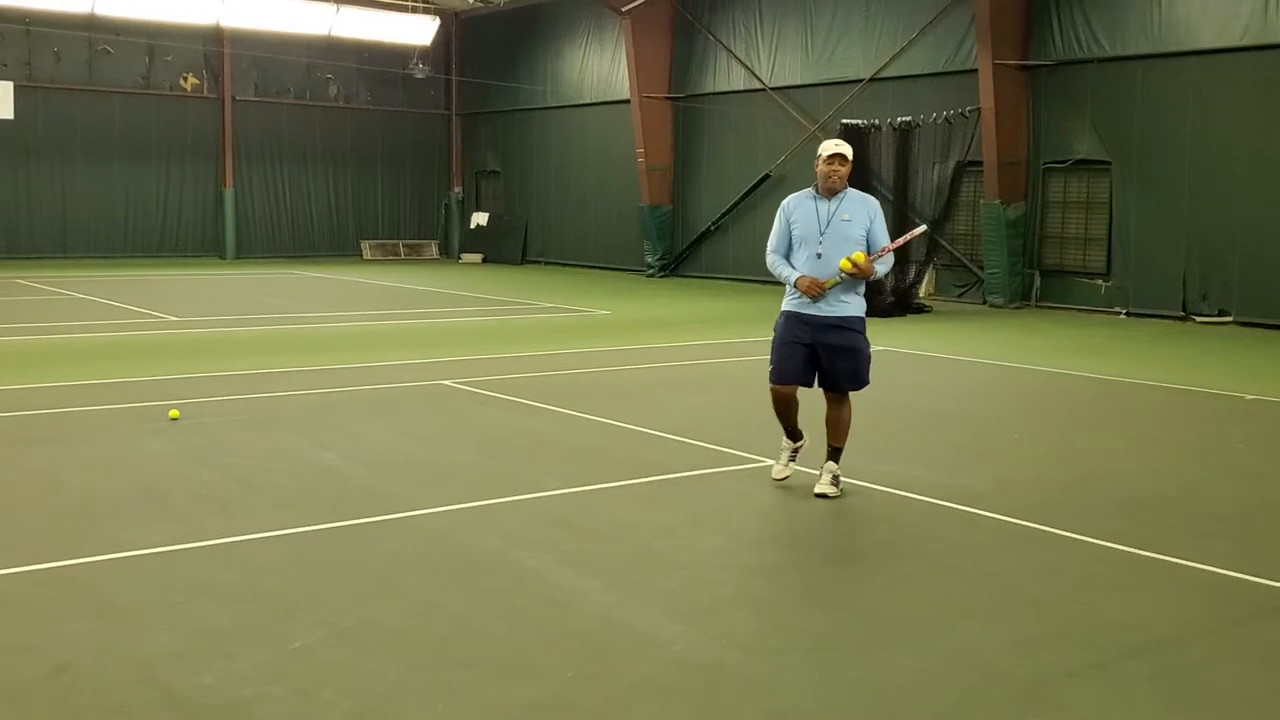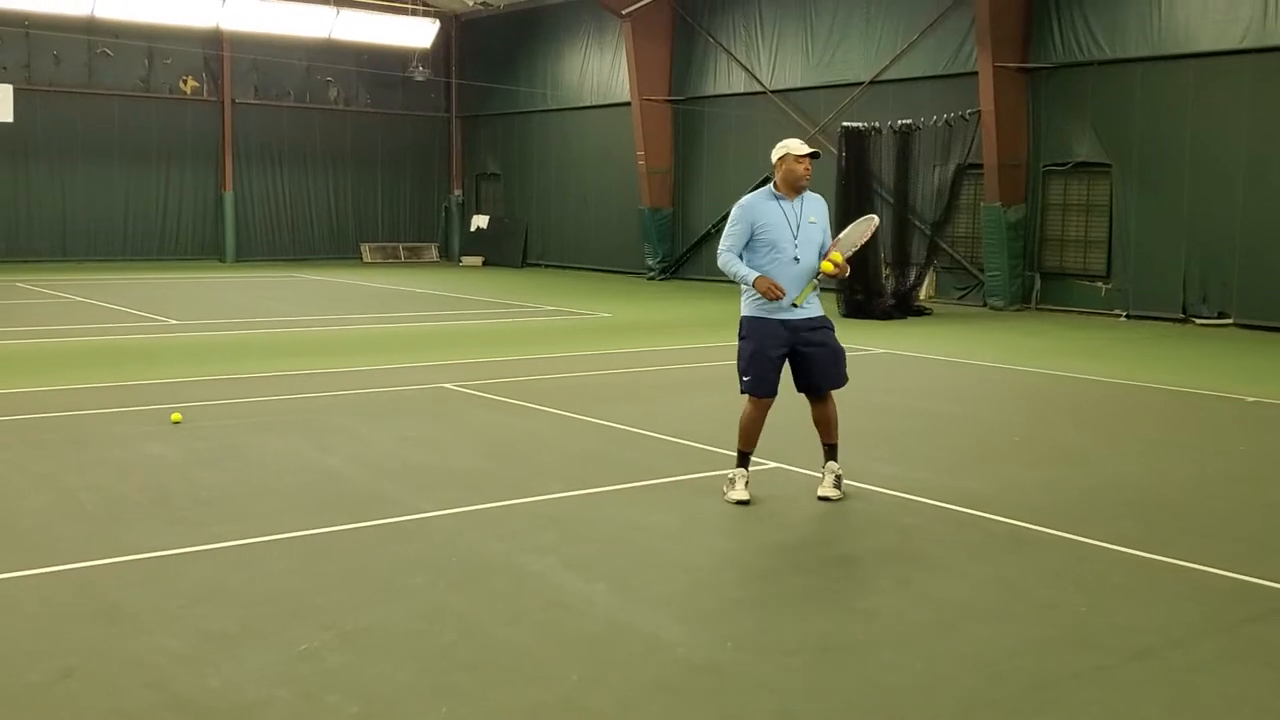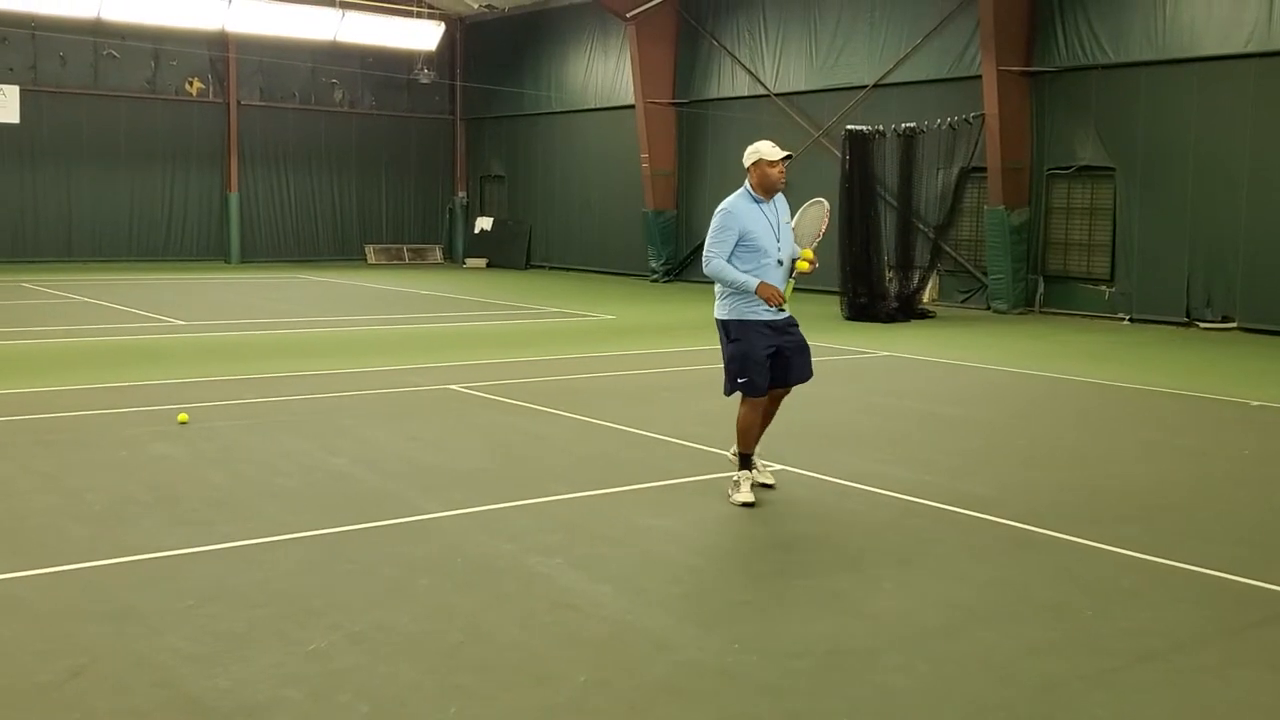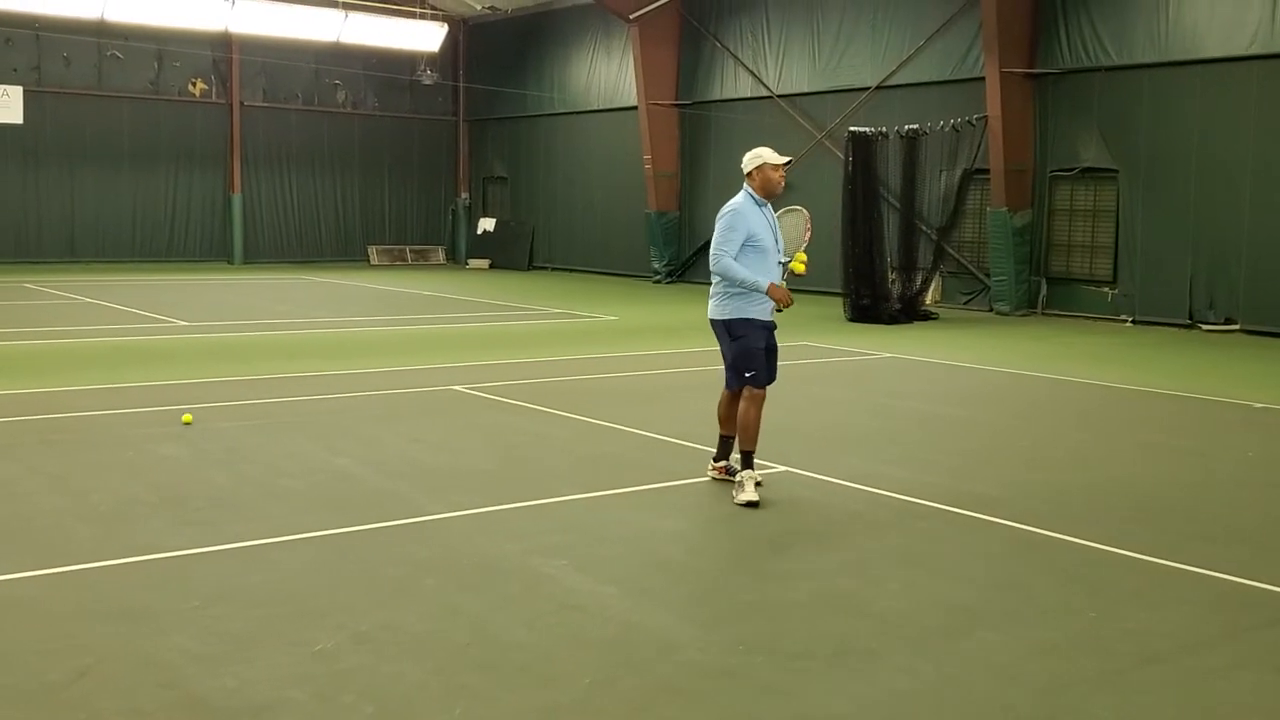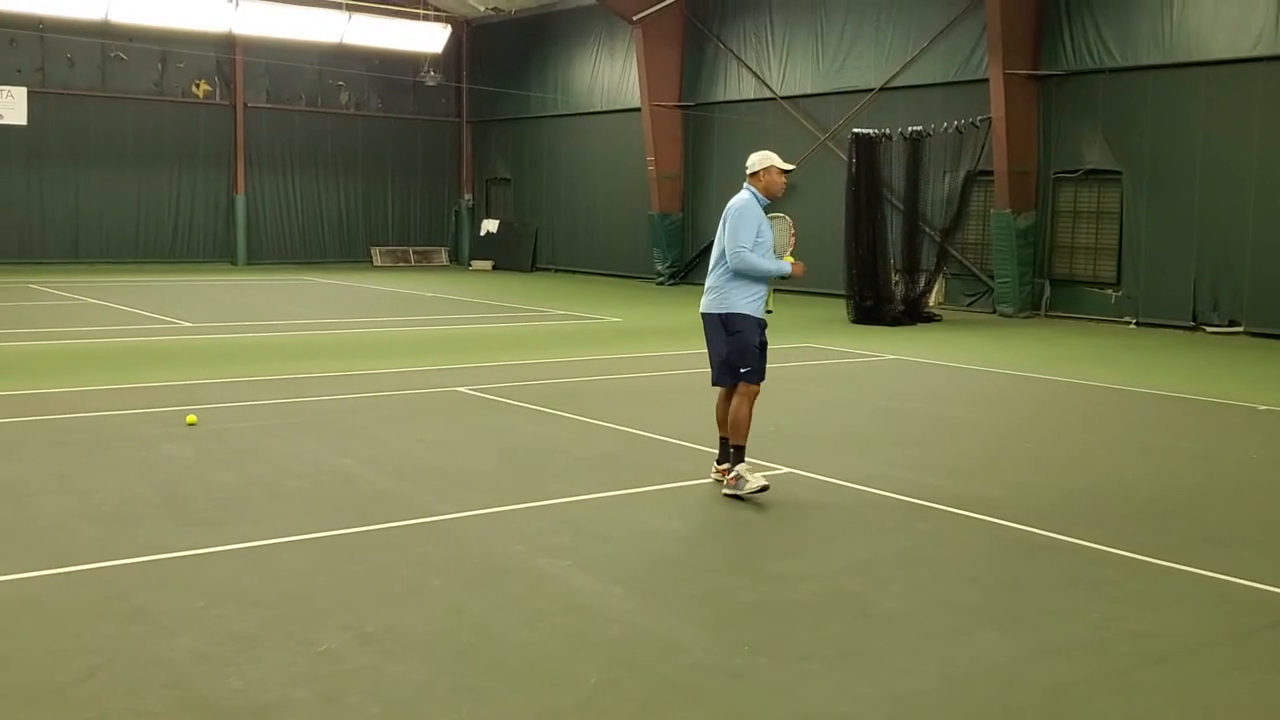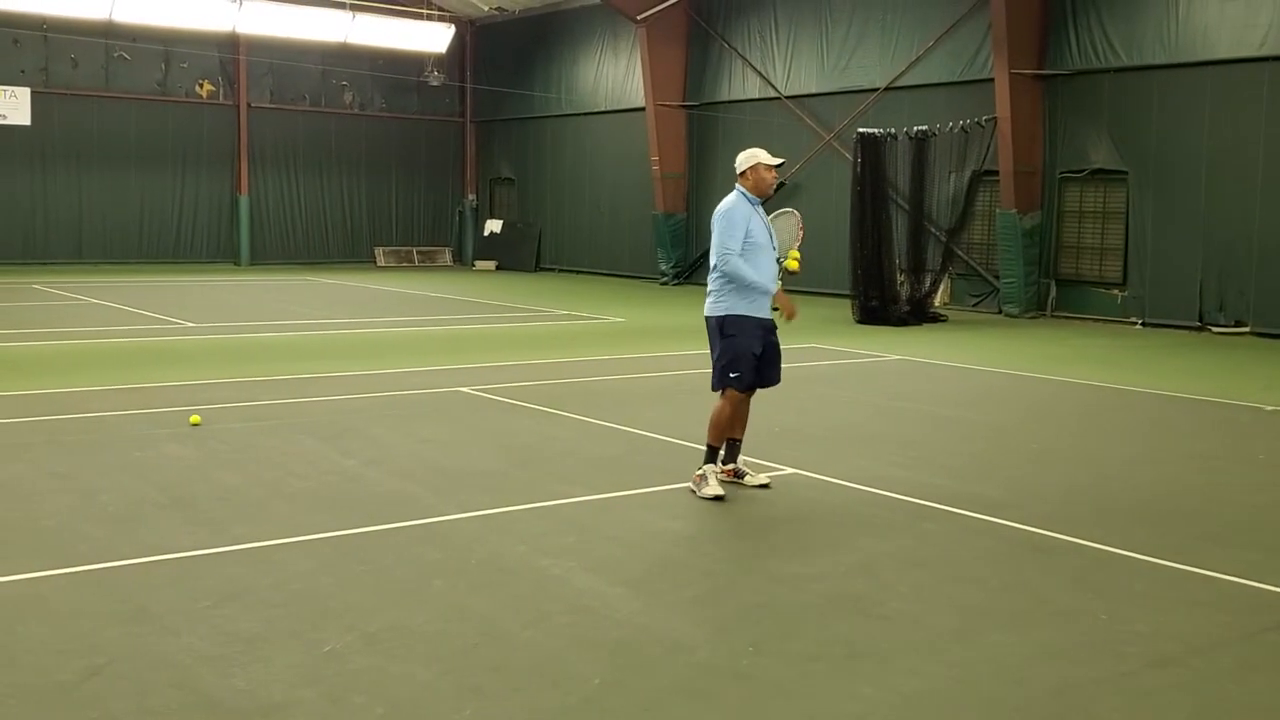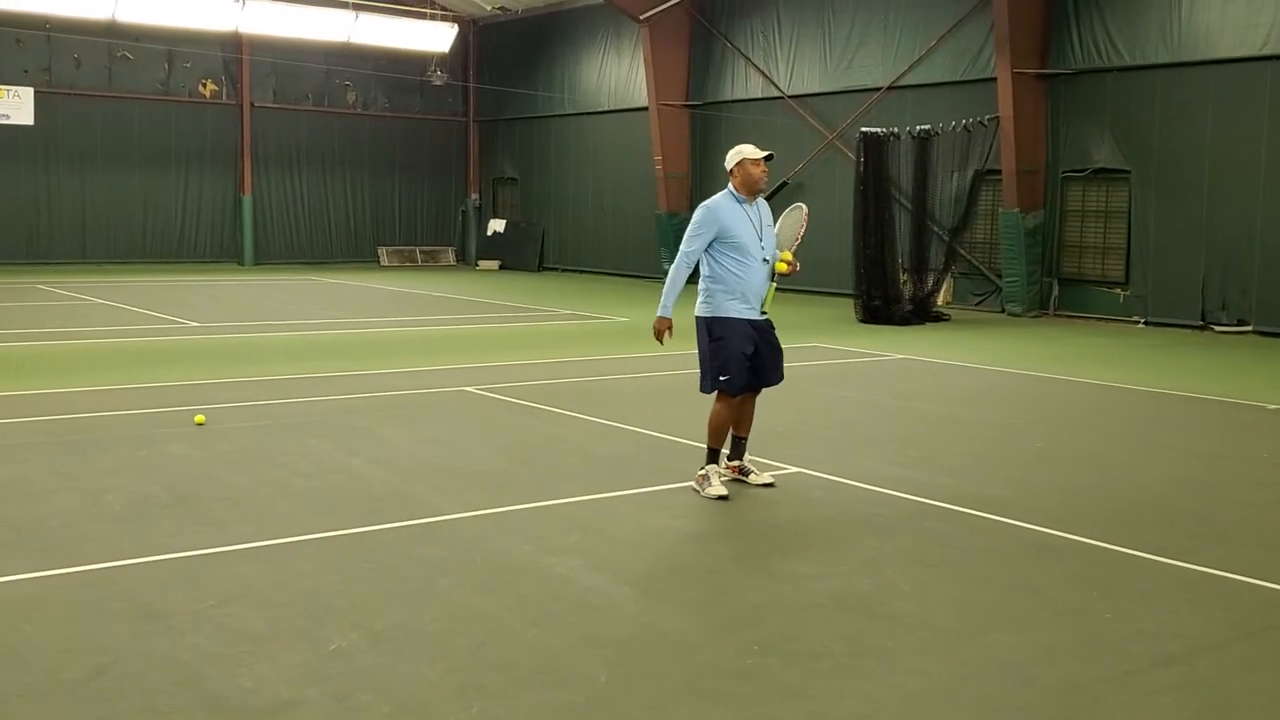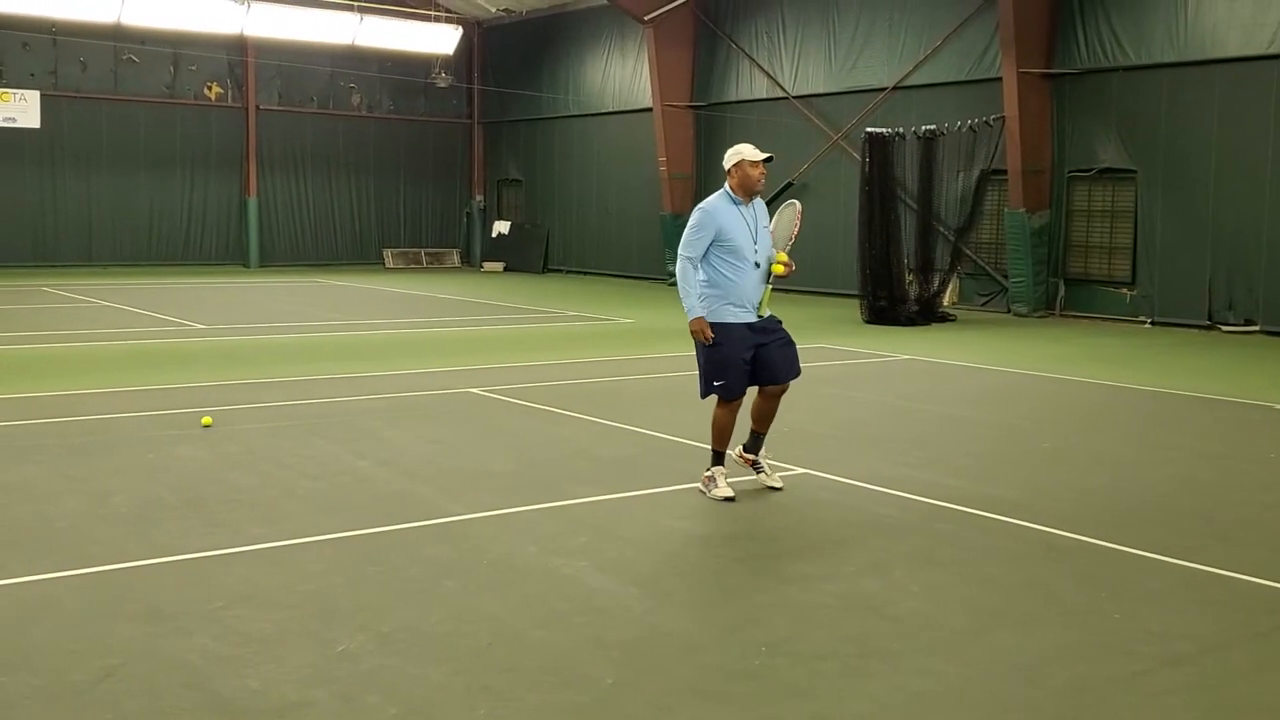
dt=0.5s
person 1, frame 1
left shoulder: (868, 206)
right shoulder: (792, 205)
left elbow: (886, 256)
right elbow: (774, 255)
left wrist: (873, 270)
right wrist: (797, 279)
left hip: (844, 317)
right hip: (797, 313)
left knee: (838, 394)
right knee: (781, 387)
left ankle: (832, 466)
right ankle: (794, 441)
person 1, frame 2
left shoulder: (818, 205)
right shoulder: (750, 207)
left elbow: (827, 250)
right elbow: (725, 256)
left wrist: (838, 265)
right wrist: (754, 279)
left hip: (810, 317)
right hip: (762, 318)
left knee: (821, 393)
right knee: (759, 399)
left ankle: (831, 466)
right ankle: (740, 471)
person 1, frame 3
left shoulder: (780, 202)
right shoulder: (732, 211)
right elbow: (711, 263)
left wrist: (801, 258)
right wrist: (755, 286)
left hip: (778, 315)
right hip: (742, 319)
left knee: (779, 388)
right knee: (754, 396)
left ankle: (749, 453)
right ankle: (743, 472)
person 1, frame 4
left shoulder: (765, 209)
right shoulder: (738, 211)
right elbow: (719, 261)
left wrist: (789, 264)
right wrist: (767, 286)
left hip: (757, 315)
right hip: (737, 316)
left knee: (739, 388)
right knee: (754, 390)
left ankle: (721, 461)
right ankle: (746, 474)
person 1, frame 5
left shoulder: (753, 207)
right shoulder: (744, 206)
right elbow: (739, 259)
left wrist: (780, 268)
right wrist: (786, 268)
left hip: (743, 312)
right hip: (730, 312)
left knee: (734, 387)
right knee: (746, 387)
left ankle: (725, 463)
right ankle: (735, 470)
person 1, frame 6
left shoulder: (754, 209)
right shoulder: (732, 209)
right elbow: (727, 262)
left wrist: (775, 283)
right wrist: (774, 291)
left hip: (756, 315)
right hip: (733, 316)
left knee: (746, 390)
right knee: (733, 392)
left ankle: (730, 464)
right ankle: (706, 469)
person 1, frame 7
left shoulder: (763, 208)
right shoulder: (714, 209)
right elbow: (684, 260)
left wrist: (783, 265)
right wrist: (665, 310)
left hip: (757, 316)
right hip: (724, 317)
left knee: (751, 389)
right knee: (729, 393)
left ankle: (736, 461)
right ankle: (708, 469)
person 1, frame 8
left shoulder: (760, 208)
right shoulder: (710, 211)
right elbow: (685, 262)
left wrist: (780, 264)
right wrist: (694, 313)
left hip: (760, 318)
right hip: (722, 322)
left knee: (777, 384)
right knee: (731, 398)
left ankle: (752, 451)
right ankle: (714, 471)
